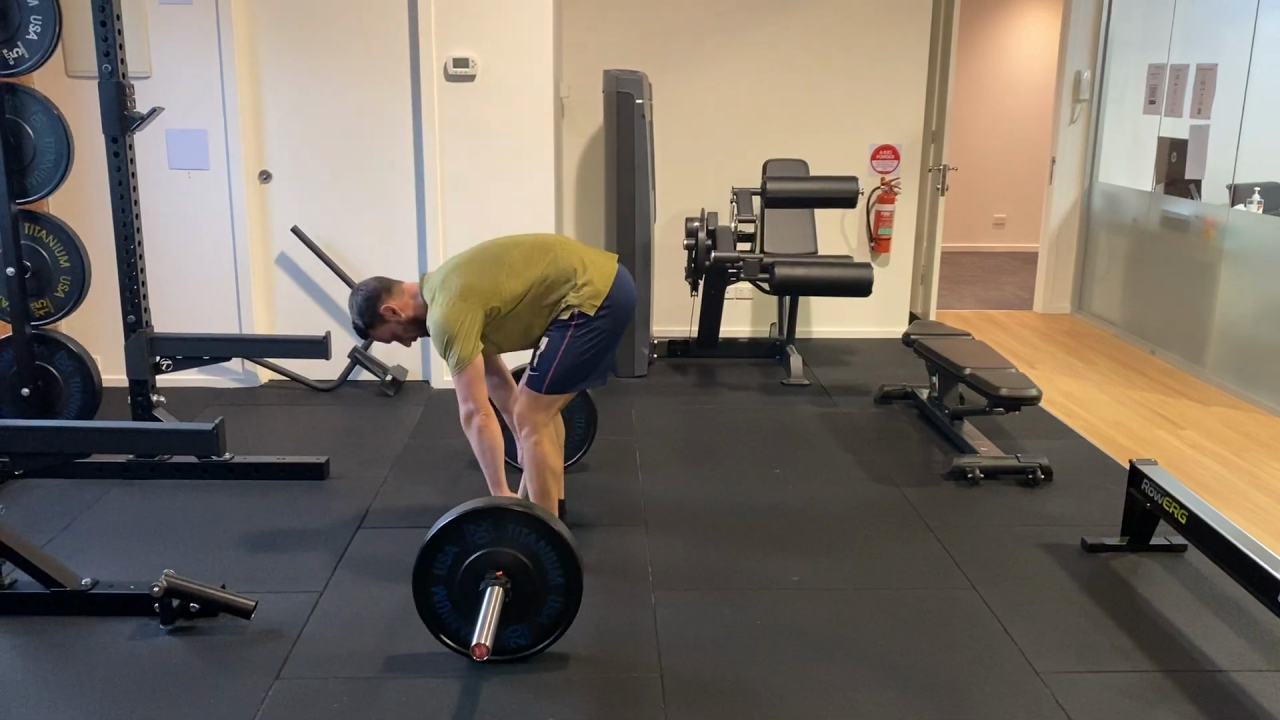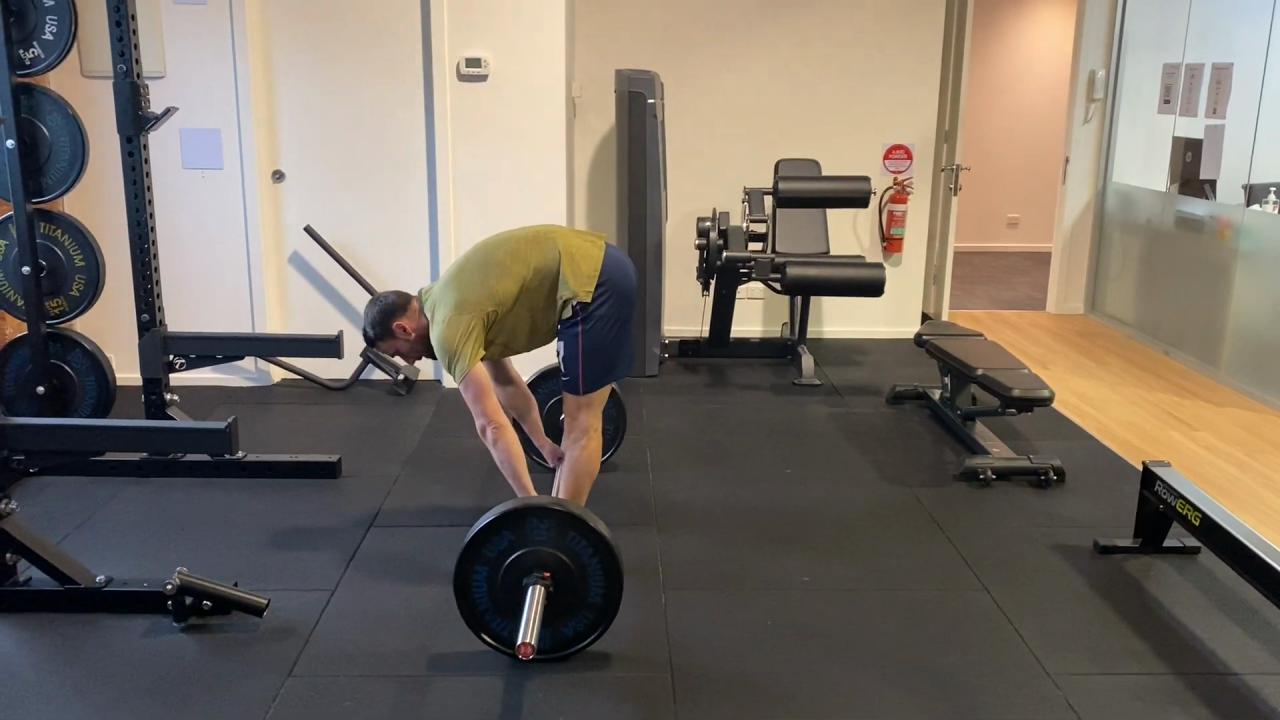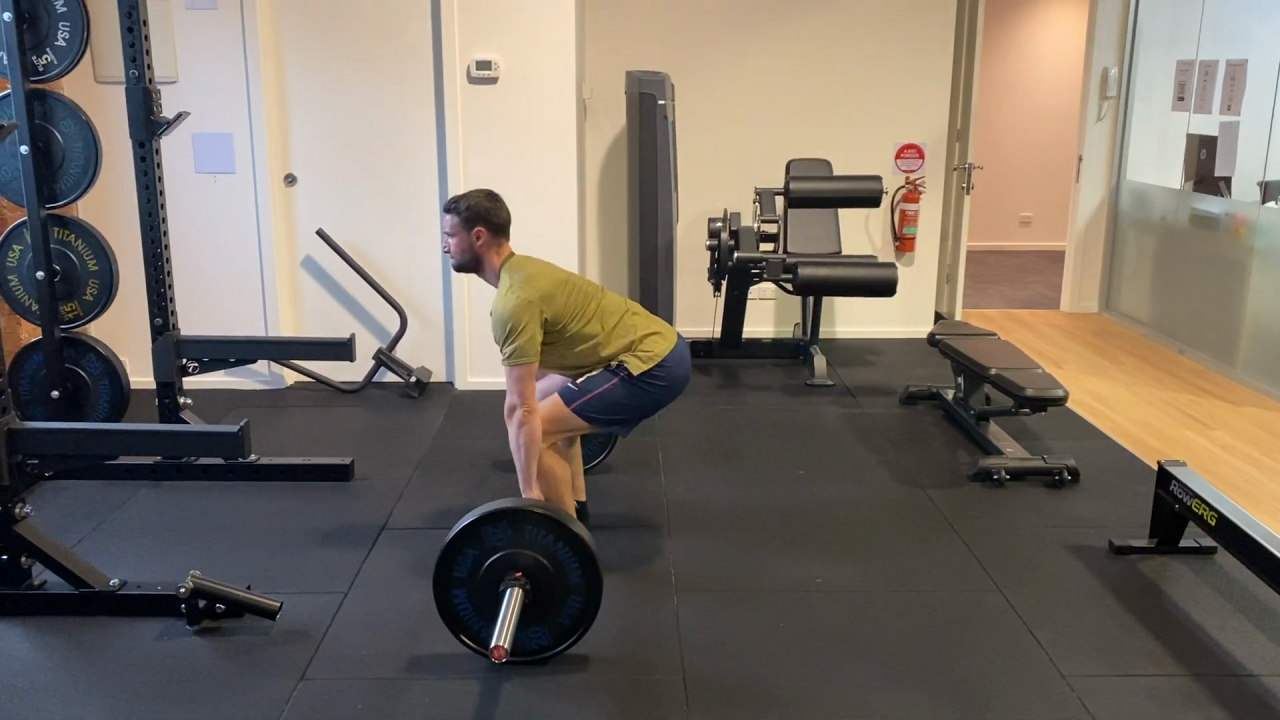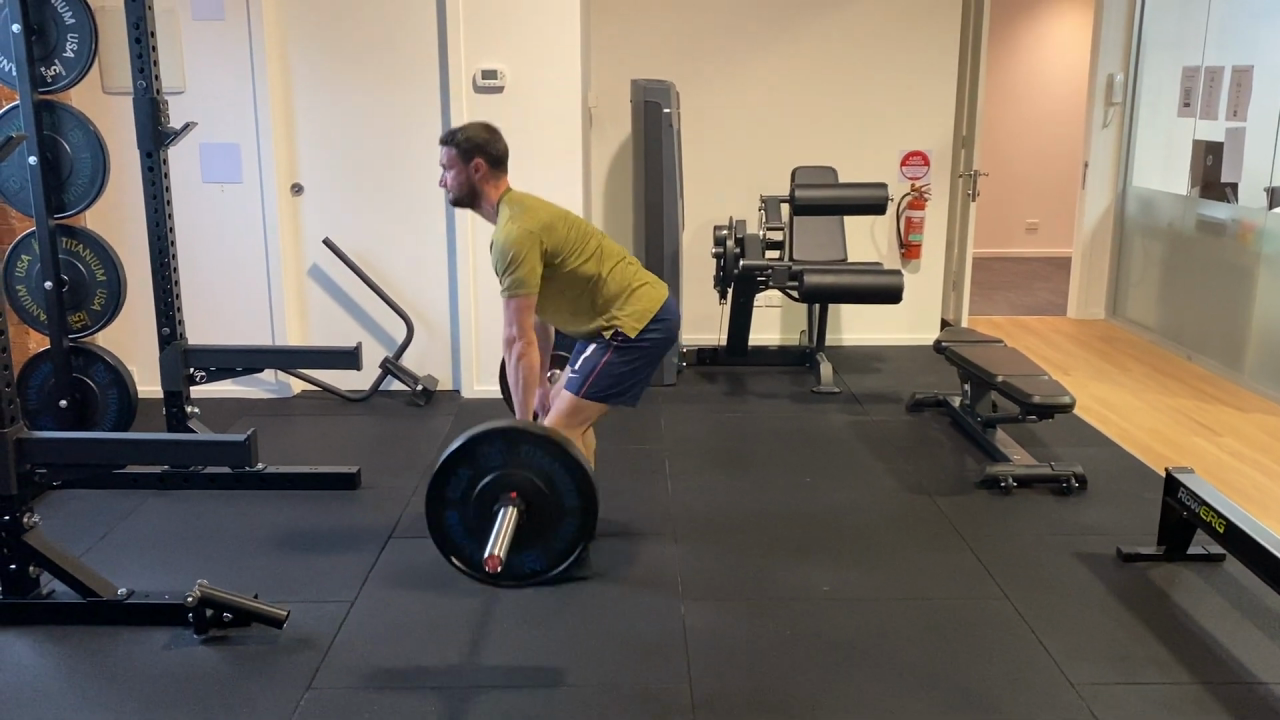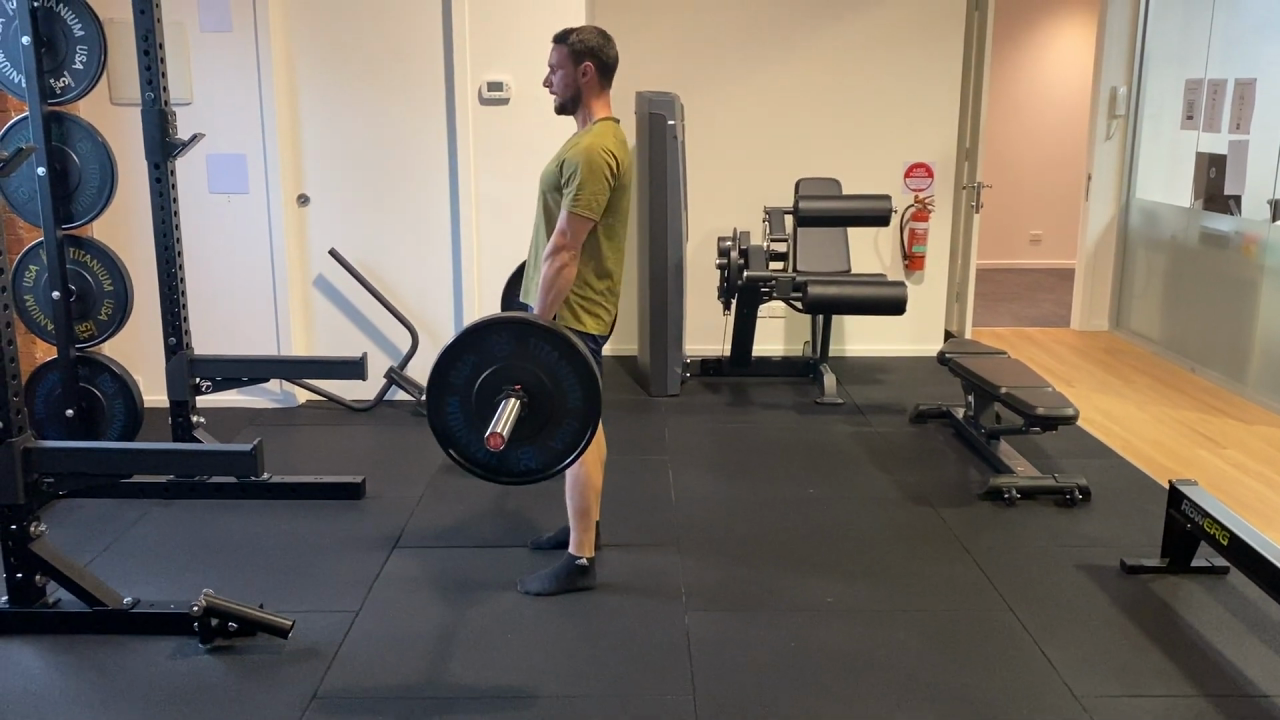
dt=1s
person 1, frame 1
left shoulder: (447, 315)
right shoulder: (445, 292)
left elbow: (475, 413)
right elbow: (494, 376)
left wrist: (500, 493)
right wrist: (524, 439)
left hip: (594, 295)
right hip: (605, 281)
left knee: (532, 416)
right knee: (538, 406)
right ankle: (552, 511)
person 1, frame 2
left shoulder: (448, 328)
right shoulder: (450, 306)
left elbow: (491, 424)
right elbow: (506, 383)
right wrist: (543, 443)
left hip: (590, 278)
right hip: (600, 265)
left knee: (581, 419)
right knee: (578, 413)
person 1, frame 3
left shoulder: (513, 302)
right shoulder: (522, 274)
left elbow: (520, 409)
right elbow: (538, 373)
left wrist: (529, 493)
left hip: (653, 366)
right hip: (657, 348)
left knee: (537, 430)
right knee: (548, 405)
right ankle: (575, 508)
person 1, frame 4
left shoulder: (514, 234)
right shoulder: (523, 212)
left elbow: (519, 341)
right elbow: (539, 312)
right wrist: (542, 381)
left hip: (637, 319)
right hip: (645, 307)
left knee: (559, 429)
right knee: (567, 412)
person 1, frame 5
left shoulder: (590, 150)
right shoulder: (600, 139)
left elbow: (563, 251)
right wrist: (541, 320)
left hip: (572, 315)
right hip: (577, 310)
left ankle: (579, 561)
right ankle: (585, 525)
